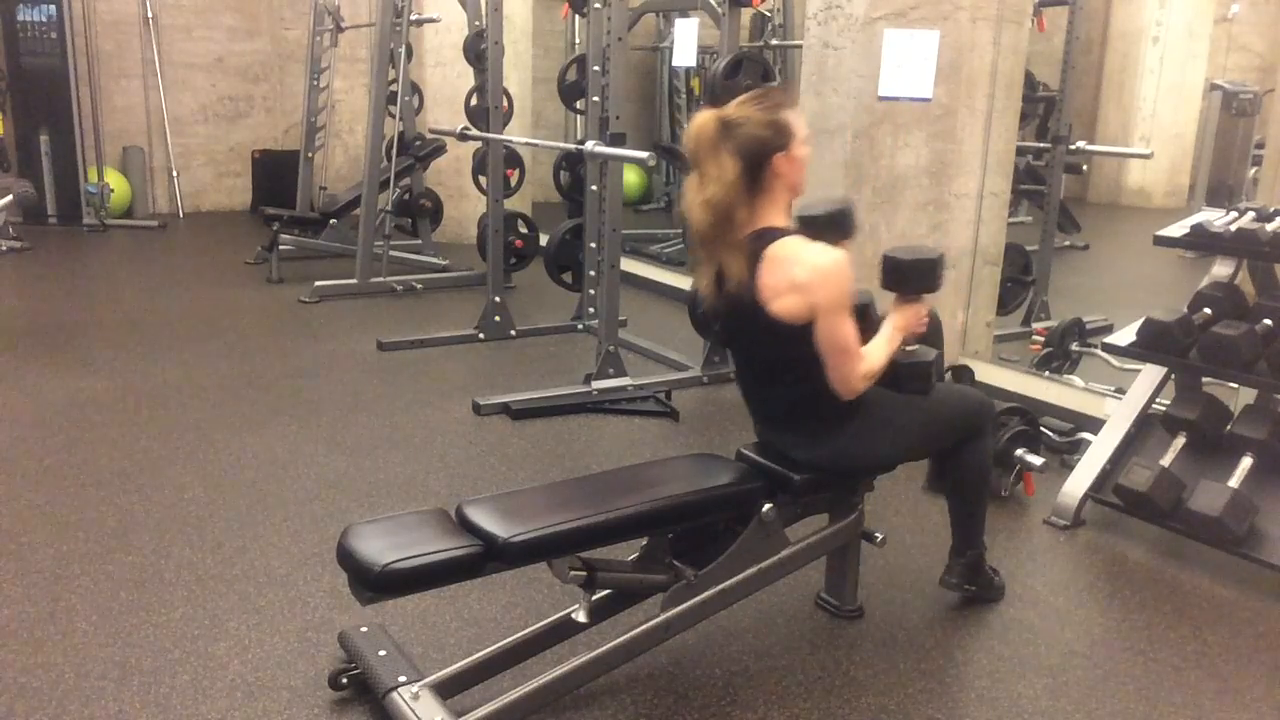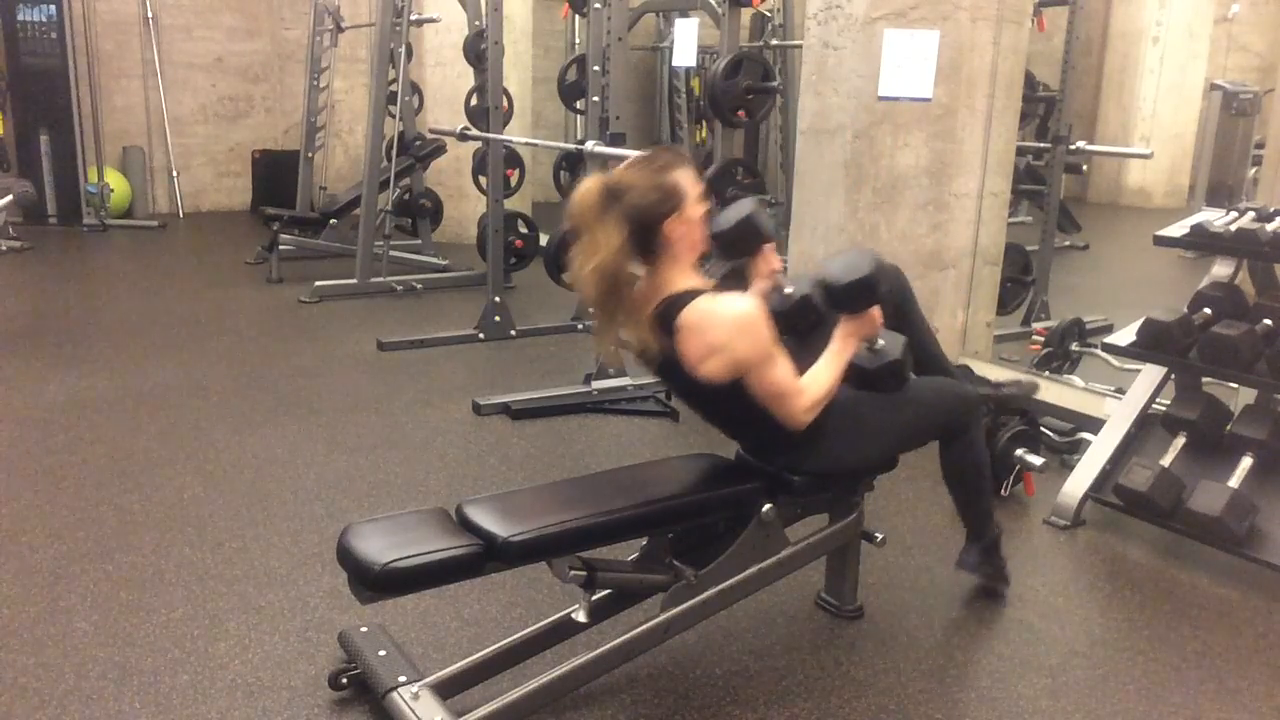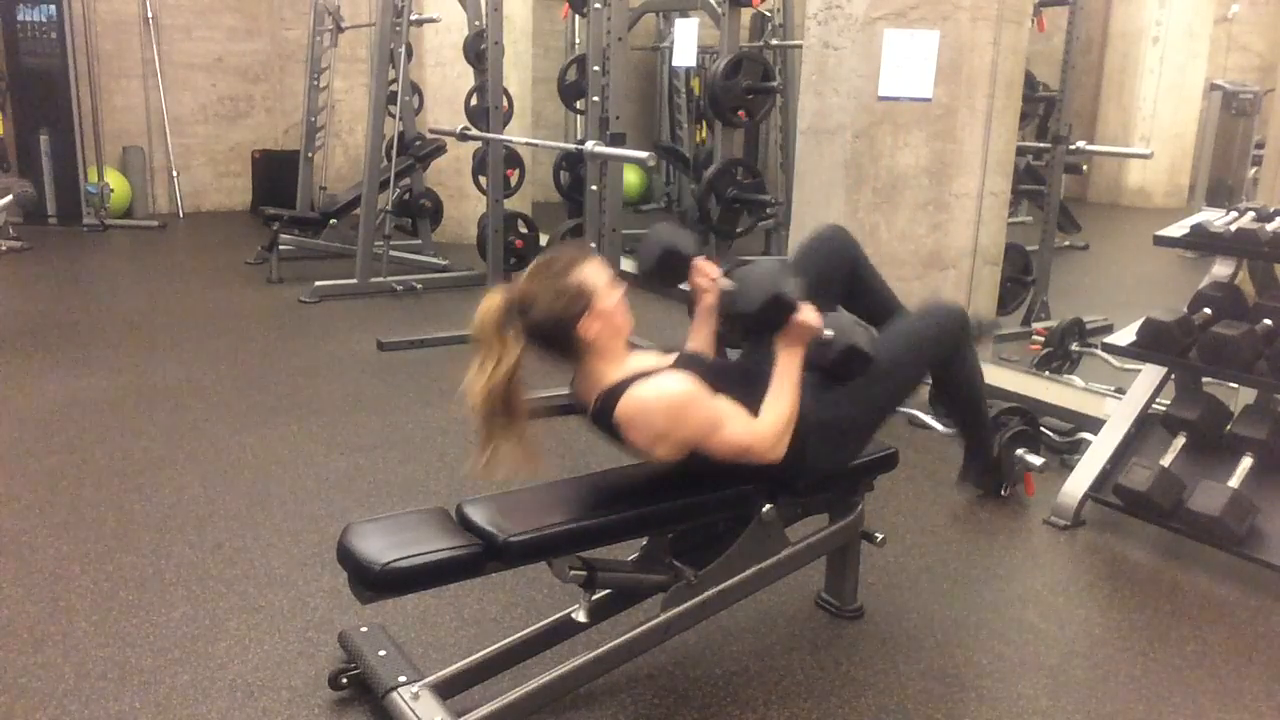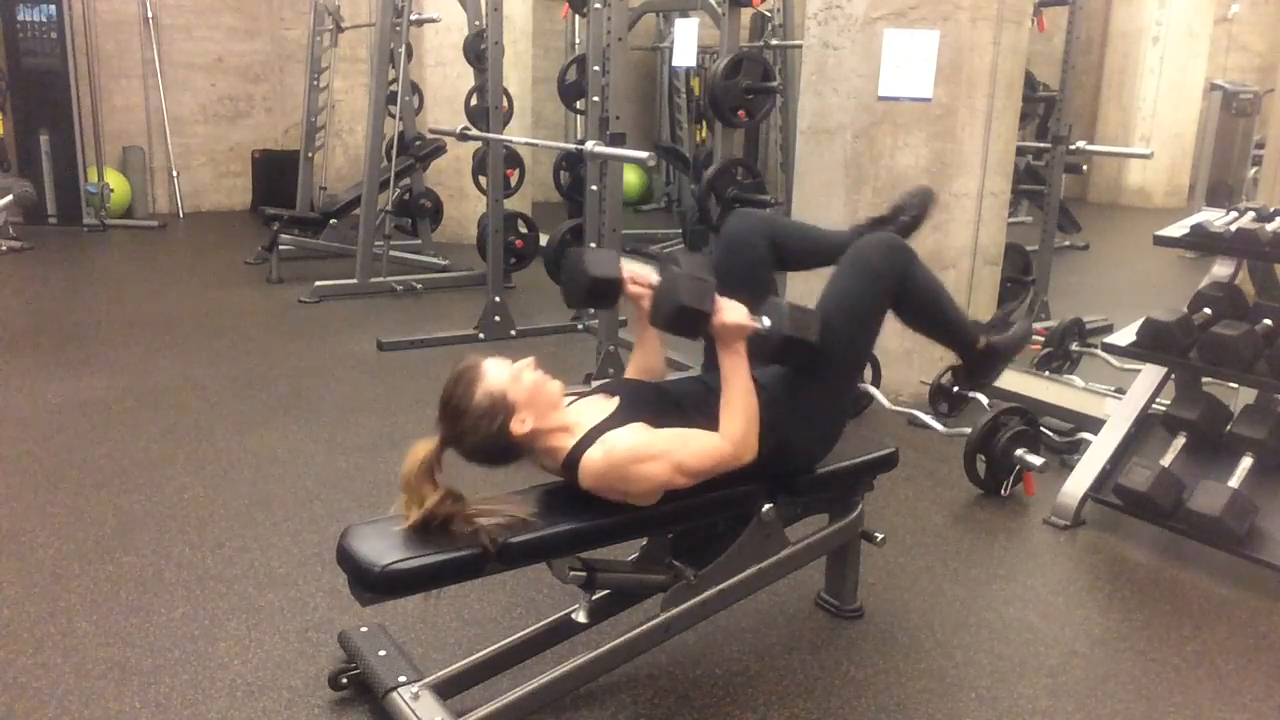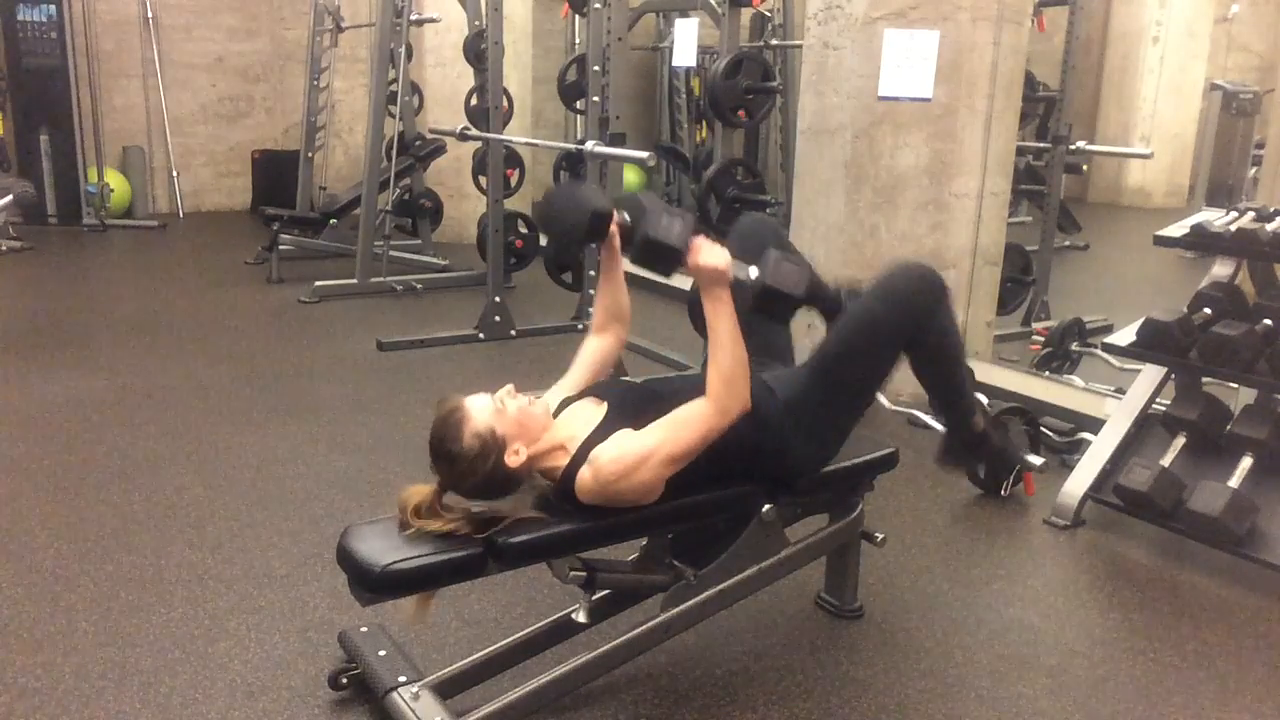
dt=0.3s
person 1, frame 1
left shoulder: (717, 246)
right shoulder: (815, 263)
right elbow: (852, 381)
right wrist: (898, 327)
left hip: (775, 424)
right hip: (831, 437)
left knee: (916, 308)
right knee: (978, 409)
left ankle: (945, 467)
right ankle: (968, 563)
person 1, frame 2
left shoulder: (639, 301)
right shoulder: (728, 316)
right elbow: (799, 410)
left wrist: (758, 288)
right wrist: (847, 339)
left hip: (758, 425)
right hip: (809, 443)
right knee: (958, 403)
left ankle: (970, 384)
right ankle: (983, 545)
person 1, frame 3
left shoulder: (601, 378)
right shoulder: (649, 405)
right elbow: (771, 445)
left wrist: (707, 306)
right wrist: (793, 349)
left hip: (760, 382)
right hip: (808, 431)
left knee: (834, 244)
right knee: (946, 322)
left ankle: (908, 331)
right ankle: (984, 460)
person 1, frame 4
left shoulder: (567, 422)
right shoulder: (607, 462)
right elbow: (740, 449)
left wrist: (643, 313)
right wrist: (733, 350)
left hip: (729, 393)
right hip: (784, 425)
left knee: (746, 228)
right knee: (881, 255)
left ankle: (872, 233)
right ankle: (977, 350)
person 1, frame 5
left shoulder: (558, 408)
right shoulder: (608, 471)
left elbow: (608, 334)
right elbow: (730, 402)
left wrist: (612, 255)
right wrist: (714, 291)
left hip: (755, 386)
right hip: (783, 429)
left knee: (758, 229)
right knee: (913, 283)
left ankle: (843, 310)
right ankle: (970, 437)
